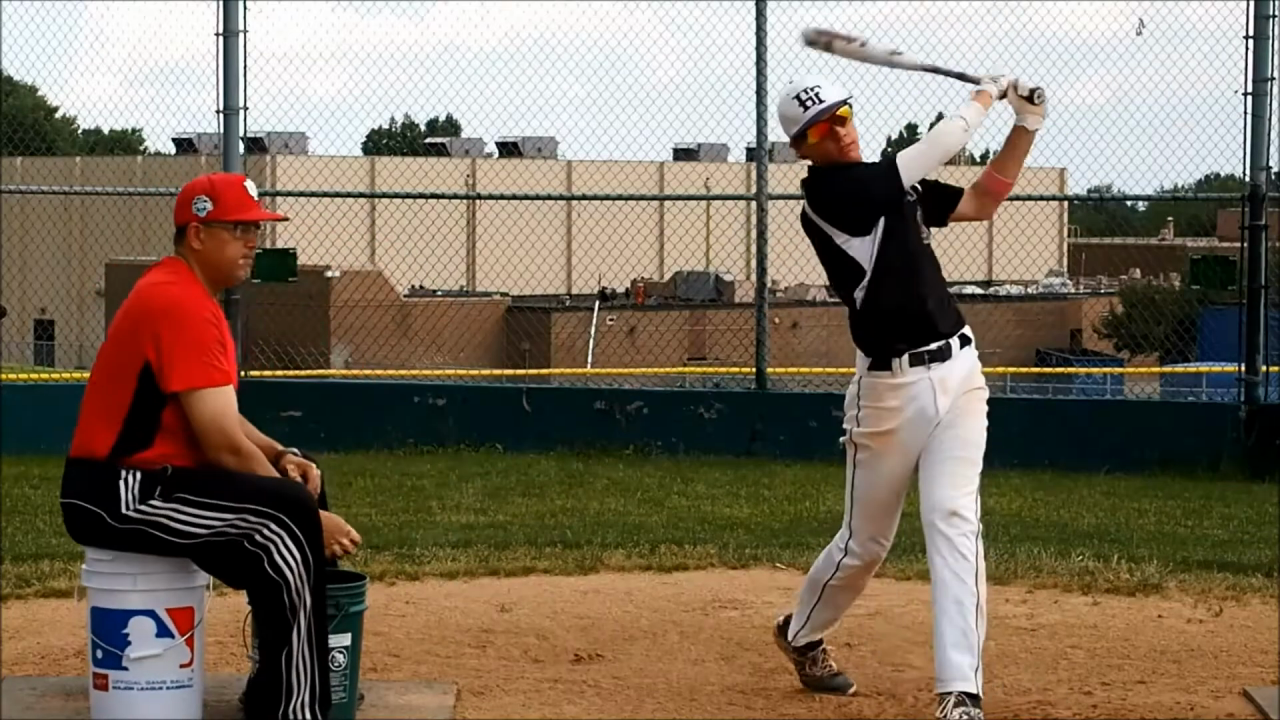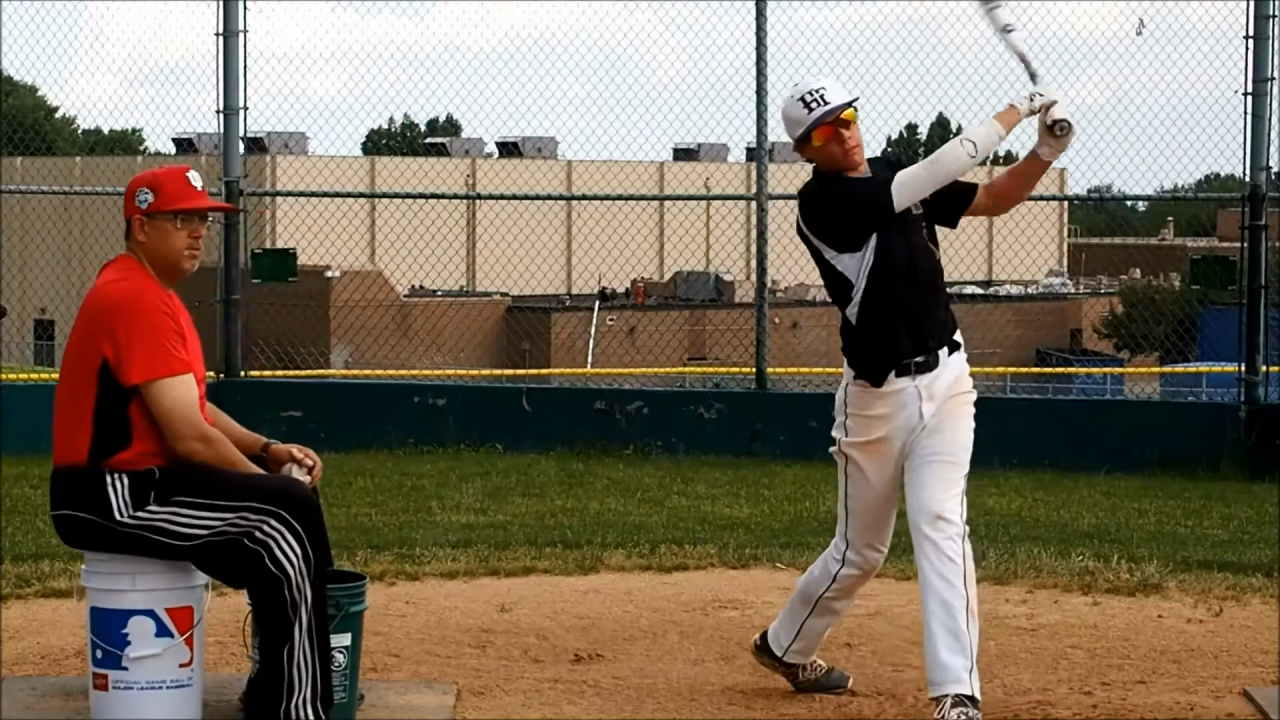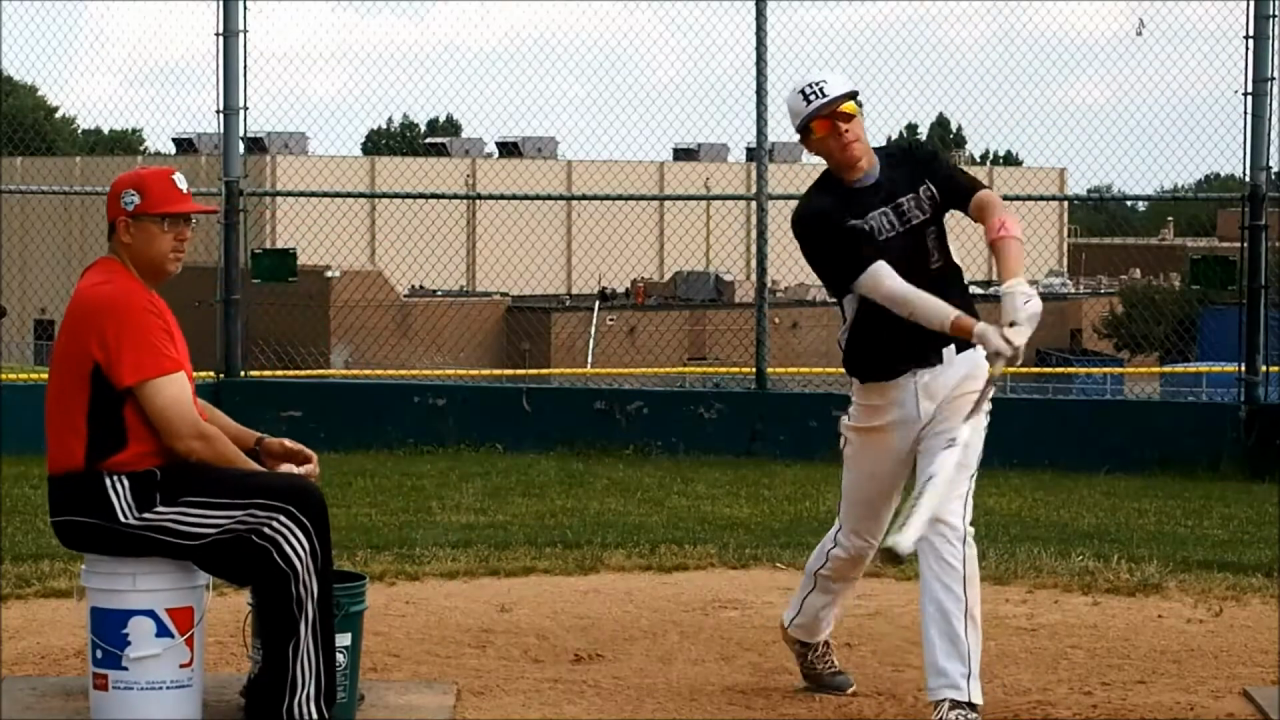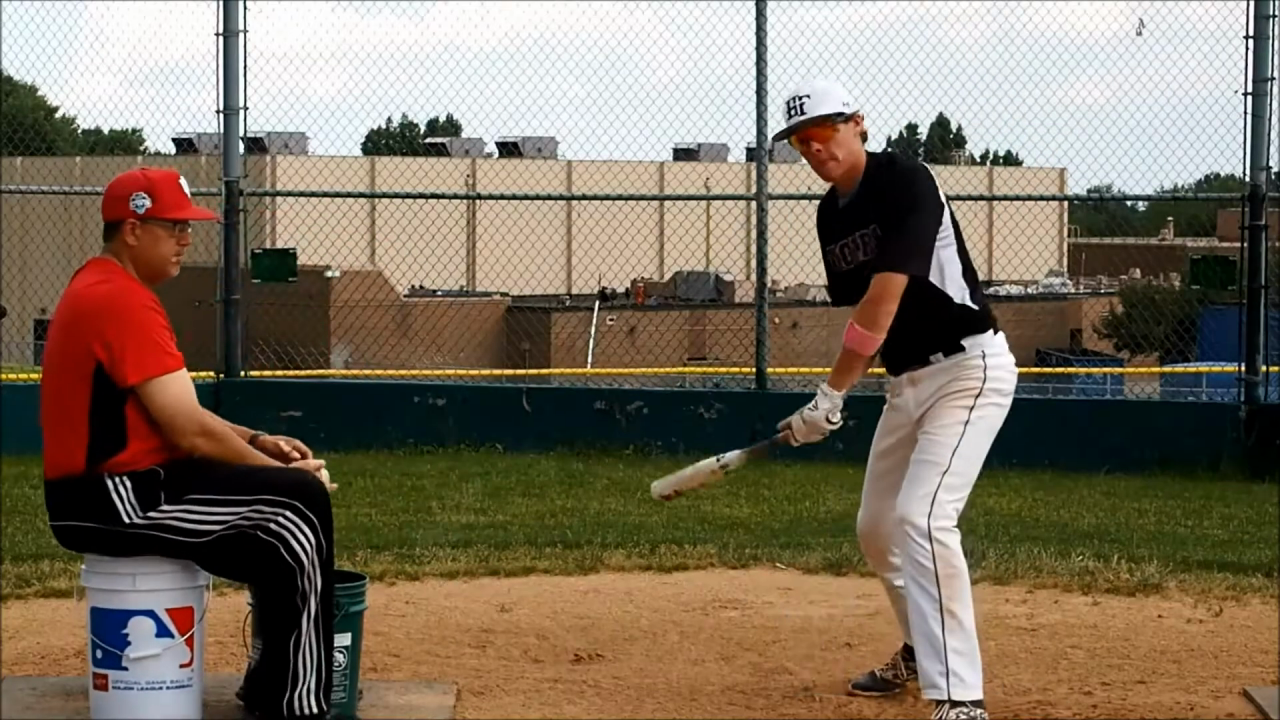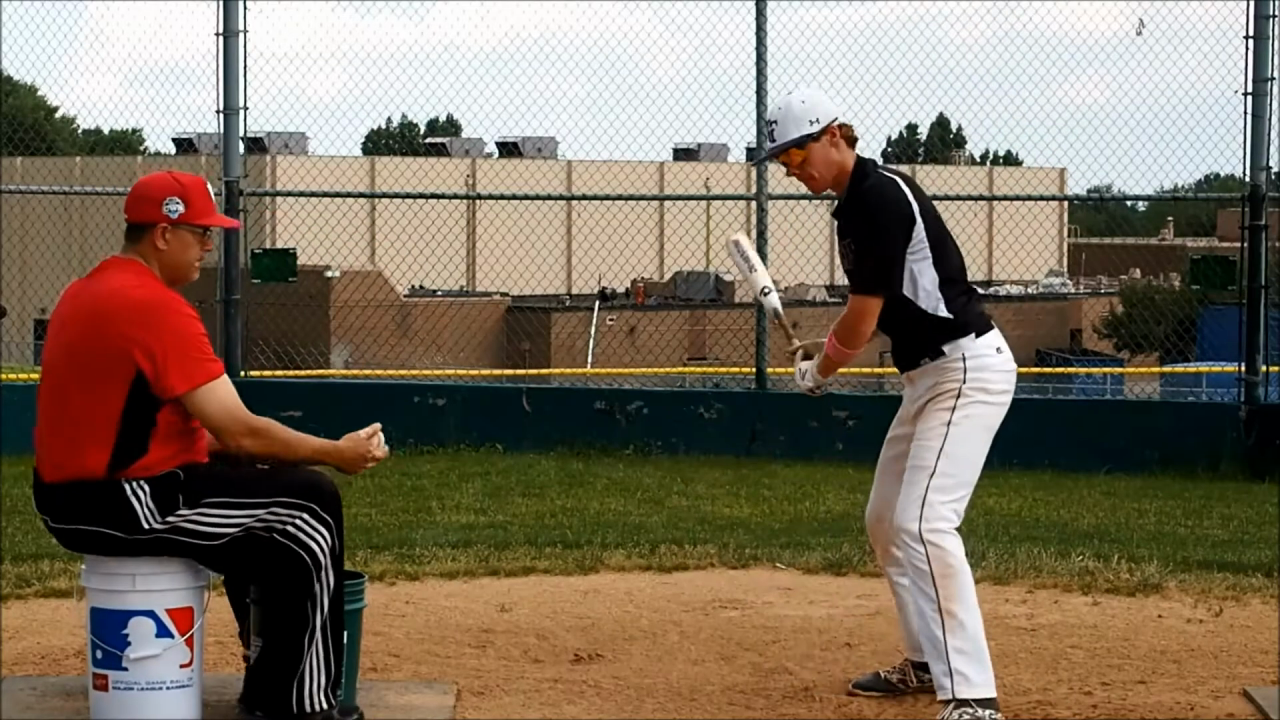
dt=0.3s
person 1, frame 1
left shoulder: (894, 175)
right shoulder: (825, 188)
left elbow: (978, 203)
right elbow: (938, 149)
left wrist: (1025, 124)
right wrist: (982, 97)
left hip: (958, 371)
right hip: (890, 384)
left knee: (953, 521)
right knee: (865, 542)
right ankle: (801, 635)
person 1, frame 2
left shoulder: (892, 172)
right shoulder: (821, 201)
left elbow: (992, 197)
right elbow: (943, 167)
left wrist: (1044, 152)
right wrist: (1014, 113)
left hip: (945, 378)
right hip: (876, 396)
left knee: (939, 523)
right knee: (859, 550)
right ankle: (783, 645)
person 1, frame 3
left shoulder: (914, 159)
right shoulder: (817, 214)
left elbow: (991, 208)
right elbow: (887, 289)
left wrist: (1015, 284)
right wrist: (972, 328)
left hip: (956, 374)
right hip: (881, 392)
left knee: (944, 523)
right knee: (855, 538)
right ankle: (806, 631)
person 1, frame 4
left shoulder: (906, 181)
right shoulder: (830, 216)
left elbow: (883, 301)
right elbow: (861, 310)
left wrist: (831, 389)
right wrist: (836, 393)
left hip: (971, 367)
right hip: (910, 380)
left knee: (922, 519)
right knee: (878, 526)
right ankle: (923, 651)
person 1, frame 5
left shoulder: (880, 194)
right shoulder: (853, 202)
left elbow: (862, 317)
left wrist: (819, 370)
right wrist: (826, 350)
left hip: (967, 369)
right hip: (927, 374)
left knee: (921, 522)
right knee: (885, 521)
right ankle: (928, 660)
person 2, frame 1
left shoulder: (182, 290)
right shoulder: (182, 304)
left elbow: (216, 417)
right elbow: (227, 448)
left wrist: (281, 456)
right wrist: (313, 517)
left hip: (143, 478)
right hip: (115, 496)
left knee: (298, 487)
right knee: (290, 521)
person 2, frame 2
left shoulder: (151, 292)
right shoulder: (136, 300)
left elbow: (192, 406)
right elbow: (191, 439)
left wrist: (267, 449)
right wrist: (268, 481)
left hip: (134, 481)
right hip: (106, 497)
left knee: (293, 495)
right knee: (288, 514)
person 2, frame 3
left shoulder: (130, 293)
right shoulder: (123, 301)
left elbow: (185, 406)
right elbow: (188, 437)
left wrist: (260, 445)
right wrist: (270, 482)
left hip: (120, 485)
right hip: (106, 499)
left knee: (290, 493)
right knee: (295, 508)
person 2, frame 4
left shoulder: (97, 288)
right shoulder: (124, 302)
left elbow: (173, 410)
right elbow: (191, 432)
left wrist: (254, 442)
right wrist: (283, 467)
left hip: (96, 486)
right hip: (109, 500)
left knee: (274, 502)
right knee: (299, 500)
person 2, frame 5
left shoulder: (90, 288)
right shoulder: (158, 307)
right elbow: (240, 431)
left wrist: (246, 451)
right wrist: (336, 452)
left hip: (79, 493)
right hip: (119, 505)
left knee: (263, 491)
right knee: (310, 505)
